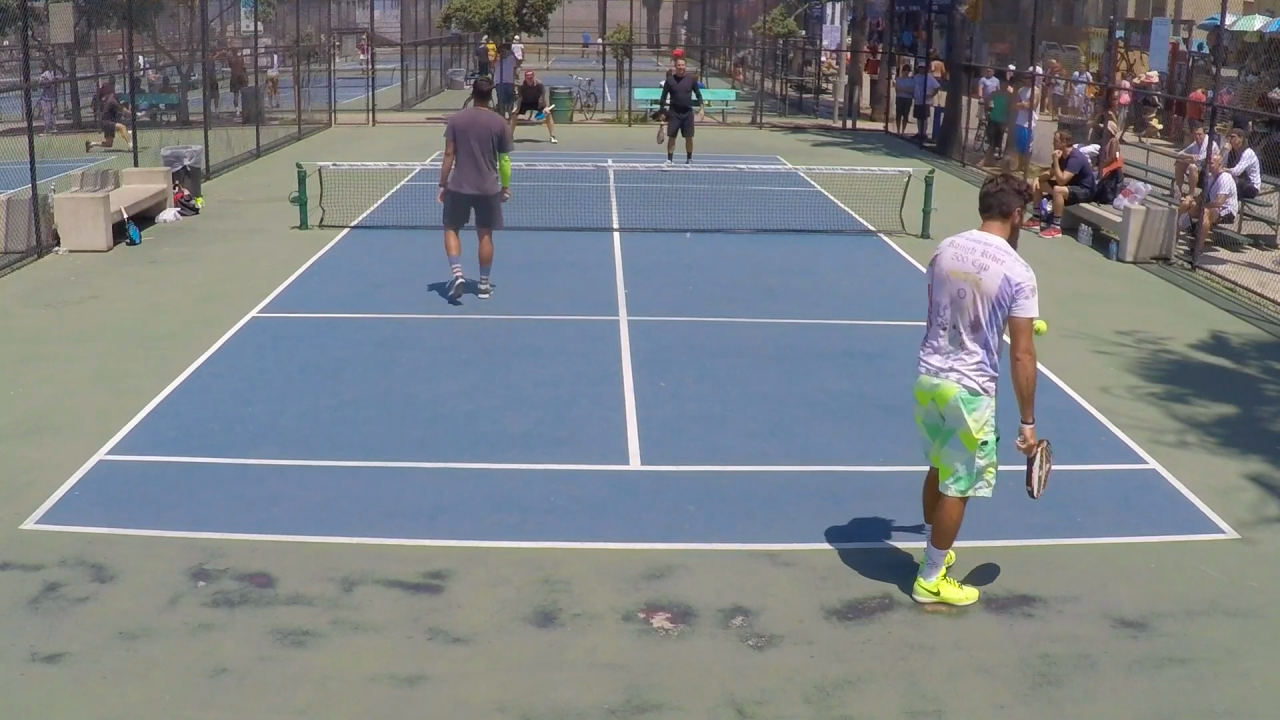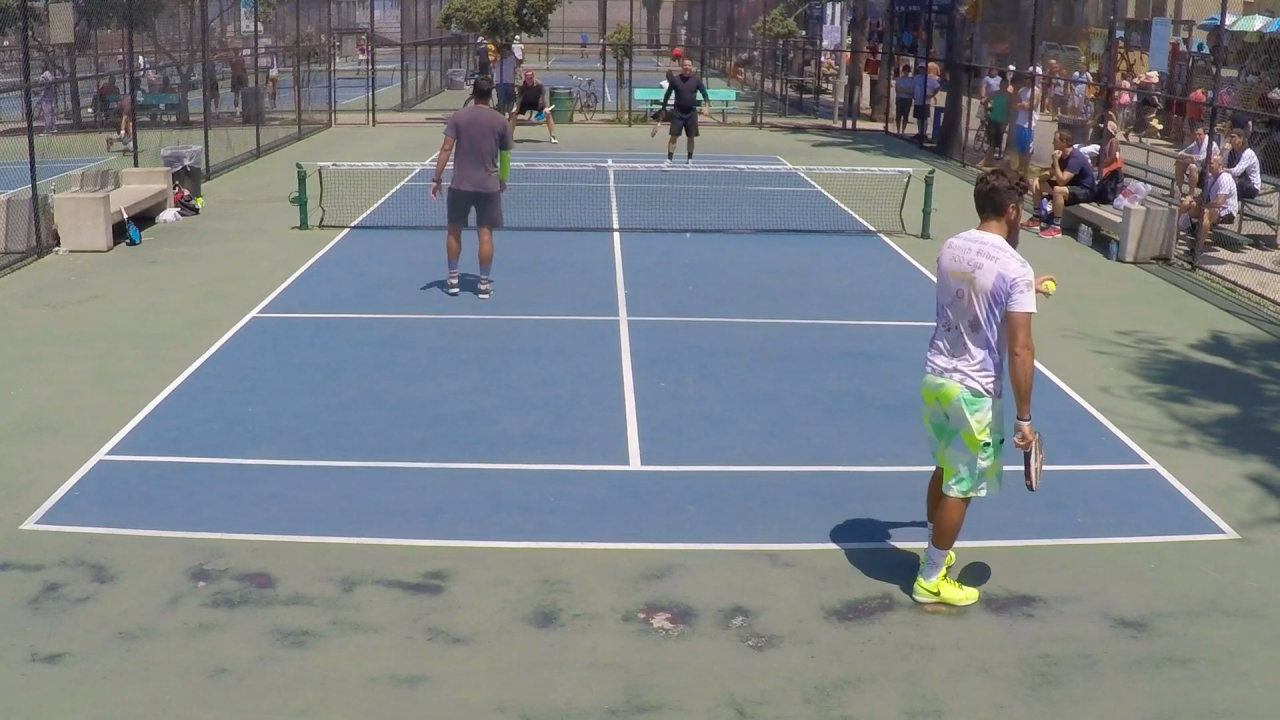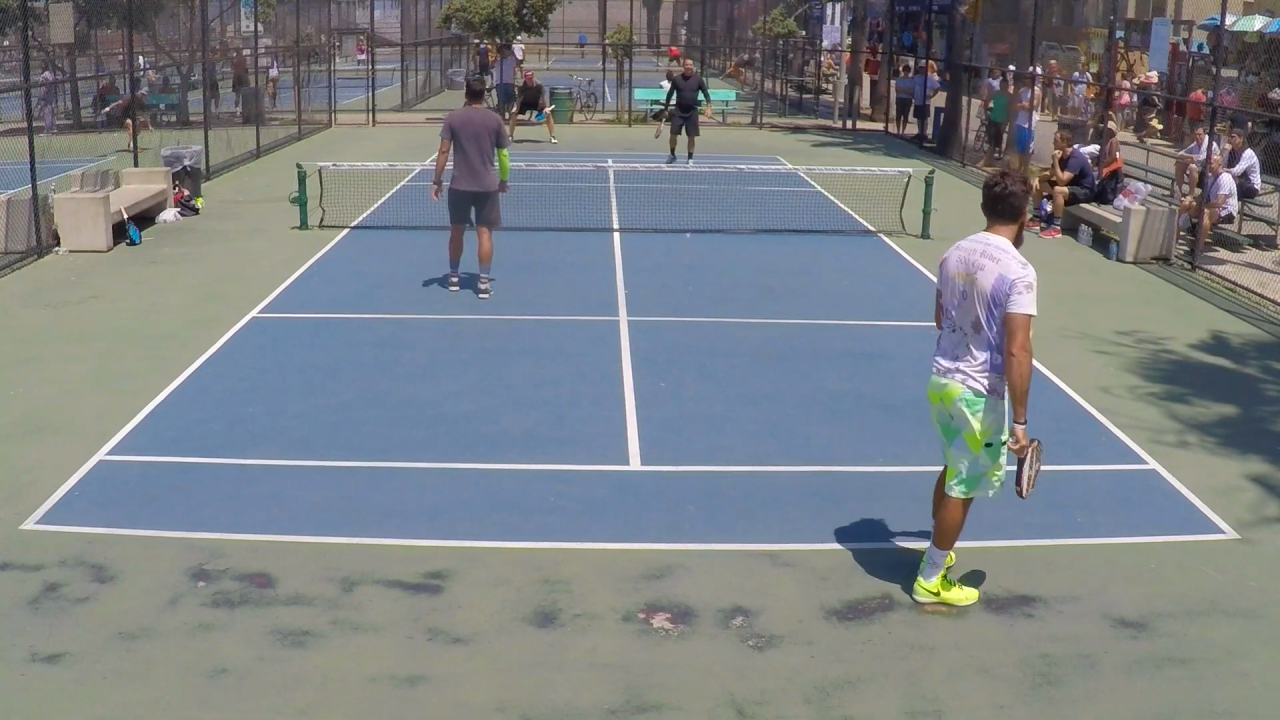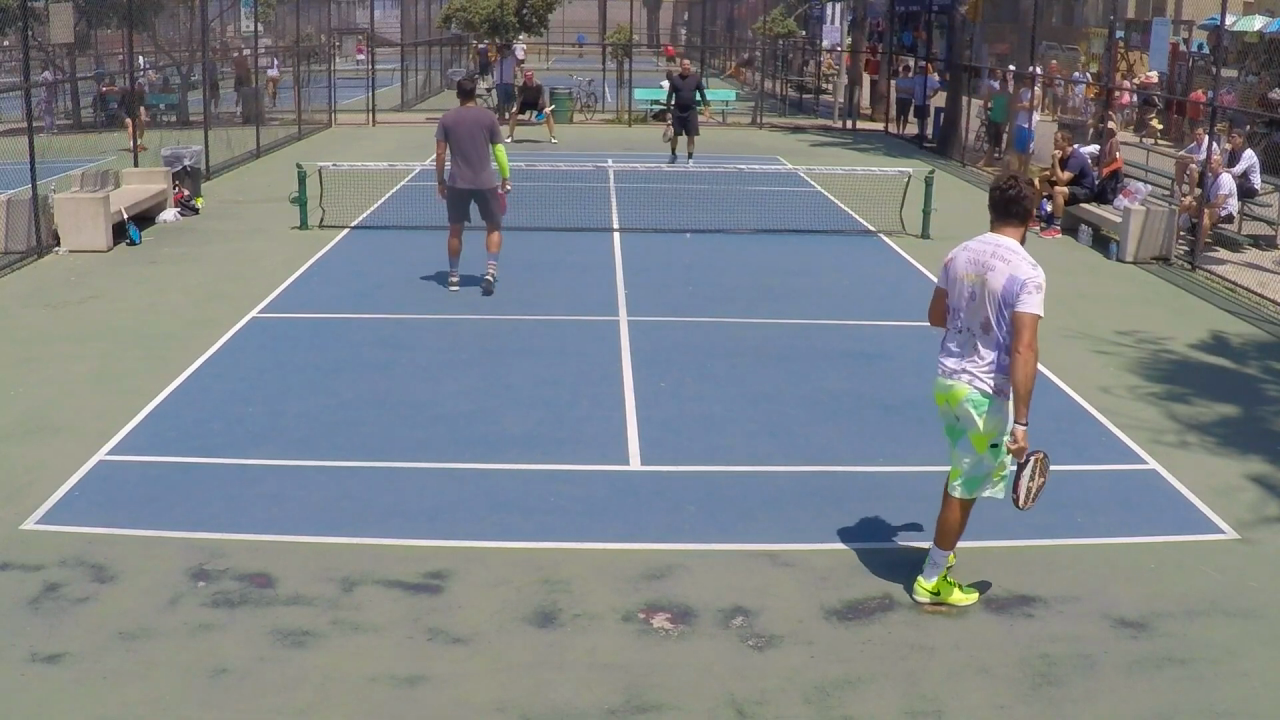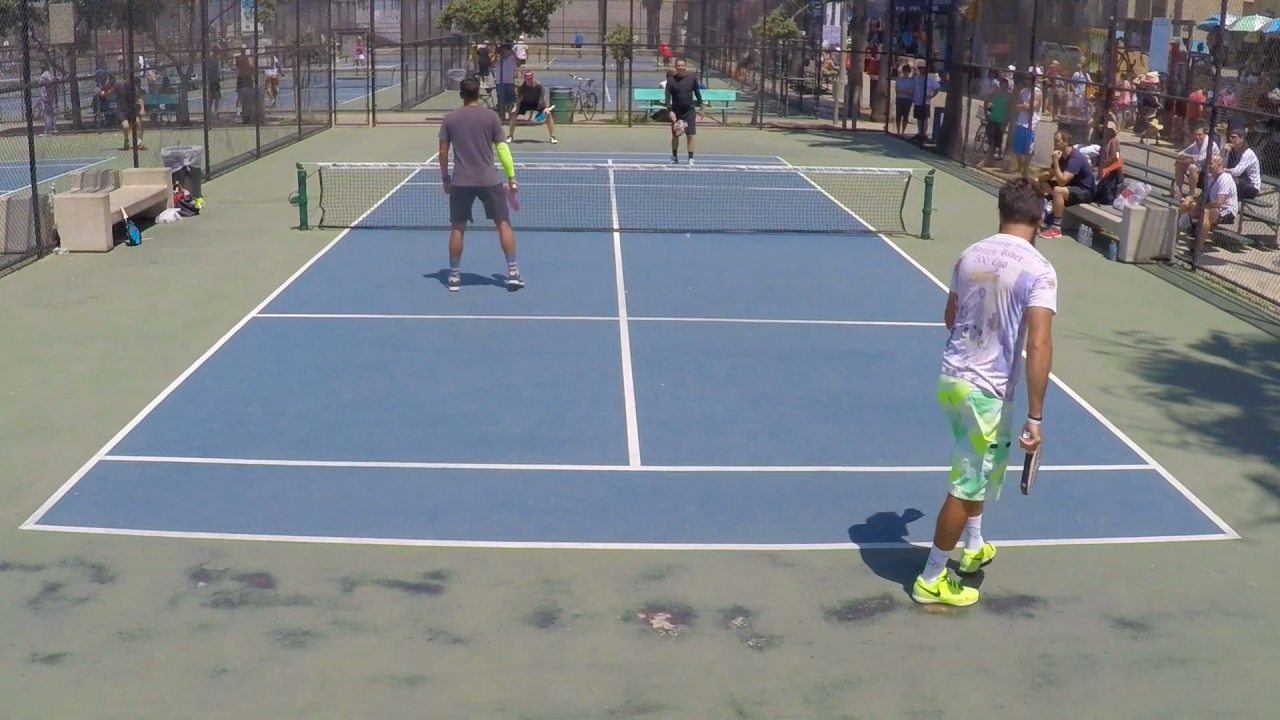
dt=0.2s
person 1, frame 1
left shoulder: (945, 250)
right shoulder: (1017, 273)
right elbow: (1022, 354)
right wrist: (1027, 420)
left hip: (928, 377)
right hip: (969, 390)
left knee: (939, 471)
right knee: (957, 488)
left ankle: (935, 554)
right ankle: (930, 580)
person 1, frame 2
left shoulder: (950, 249)
right shoulder: (1015, 268)
right elbow: (1020, 349)
right wrist: (1024, 416)
left hip: (934, 378)
right hip: (974, 391)
left knee: (945, 471)
right knee: (960, 487)
left ankle: (936, 552)
right ankle: (931, 580)
person 1, frame 3
left shoulder: (954, 253)
right shoulder: (1018, 271)
right elbow: (1017, 352)
right wrist: (1020, 421)
left hip: (941, 379)
right hip: (978, 392)
left knee: (952, 473)
right knee: (962, 489)
left ankle: (937, 554)
right ankle: (930, 580)
person 1, frame 4
left shoulder: (959, 254)
right shoulder: (1027, 272)
left elbow: (936, 316)
right elbow: (1024, 351)
right wrist: (1020, 422)
left hip: (947, 380)
right hip: (984, 393)
left knee: (961, 474)
right knee: (966, 490)
left ankle: (940, 555)
right ankle: (931, 580)
person 1, frame 5
left shoulder: (970, 255)
right shoulder: (1038, 269)
right elbow: (1039, 346)
right wrist: (1034, 417)
left hip: (951, 376)
right hip: (988, 391)
left knee: (970, 474)
right knee: (966, 487)
left ankle: (974, 548)
right ankle: (931, 580)
person 2, frame 1
left shoulder: (457, 119)
right shoulder: (499, 123)
left elbow: (448, 154)
right elbow: (505, 159)
left wrist: (443, 184)
right wrist: (505, 186)
left hip: (458, 187)
right hip: (488, 189)
left knee: (451, 229)
right knee: (485, 235)
left ankle: (457, 272)
right ankle: (484, 284)
person 2, frame 2
left shoulder: (458, 117)
right shoulder: (501, 121)
left elbow: (446, 149)
right elbow: (505, 156)
left wrist: (436, 179)
right wrist: (502, 179)
left hip: (460, 185)
right hip: (489, 186)
left knee: (454, 231)
right knee: (485, 234)
left ankle: (453, 279)
right ankle: (484, 284)
person 2, frame 3
left shoulder: (453, 118)
right shoulder: (495, 120)
left elbow: (444, 152)
right elbow: (503, 154)
left wrist: (437, 181)
right wrist: (504, 179)
left hip: (459, 185)
right hip: (487, 186)
left knee: (457, 231)
right knee: (484, 234)
left ankle: (454, 277)
right ankle: (484, 283)
person 2, frame 4
left shoulder: (447, 118)
right shoulder: (488, 117)
left elbow: (440, 153)
right elbow: (499, 150)
left wrist: (440, 181)
right wrist: (506, 178)
left hip: (457, 183)
right hip: (485, 182)
left knee: (455, 230)
right knee: (493, 228)
left ankle: (454, 277)
right ankle: (490, 270)
person 2, frame 5
left shoulder: (450, 118)
right shoulder: (491, 116)
left elbow: (443, 152)
right elbow: (502, 148)
left wrist: (445, 178)
right wrist: (511, 177)
left hip: (460, 181)
right hip: (489, 180)
left knee: (457, 228)
right knee: (503, 223)
left ankle: (454, 276)
right ankle: (513, 272)
